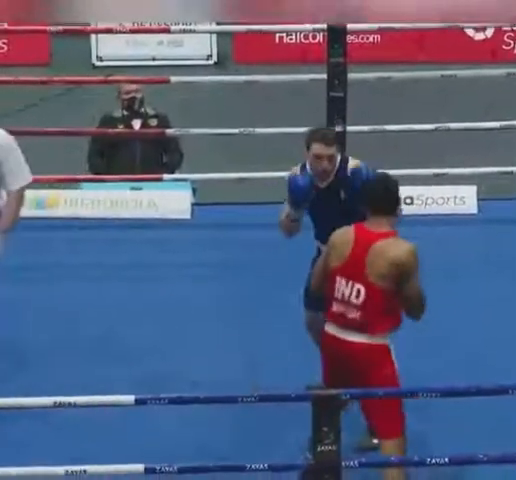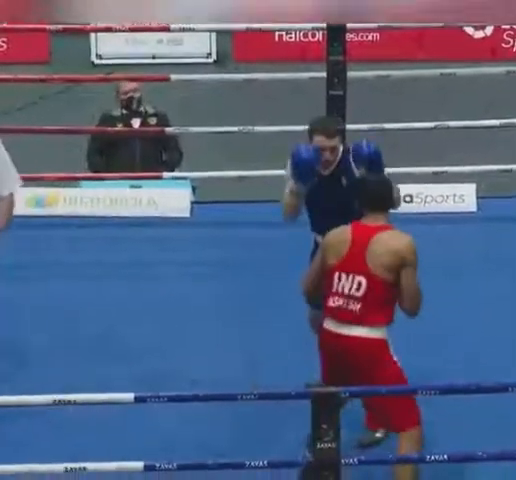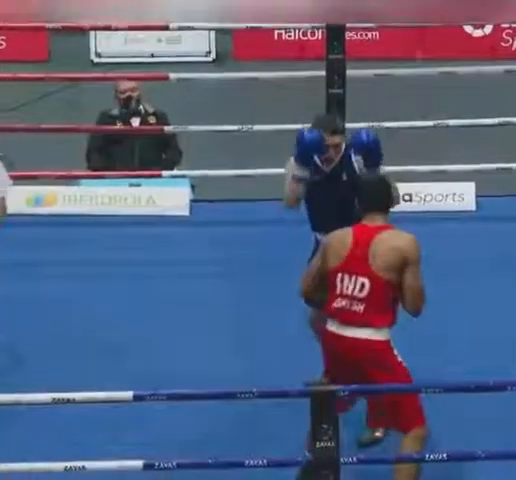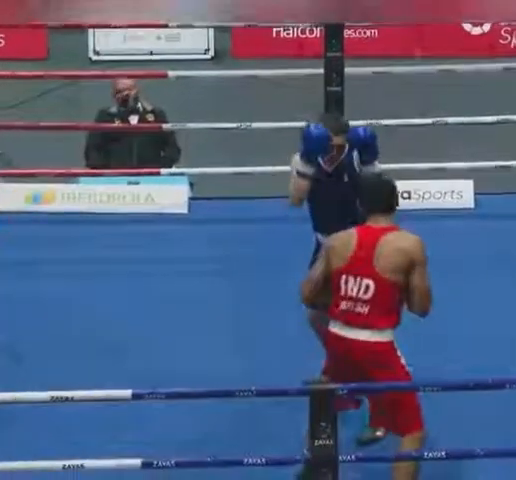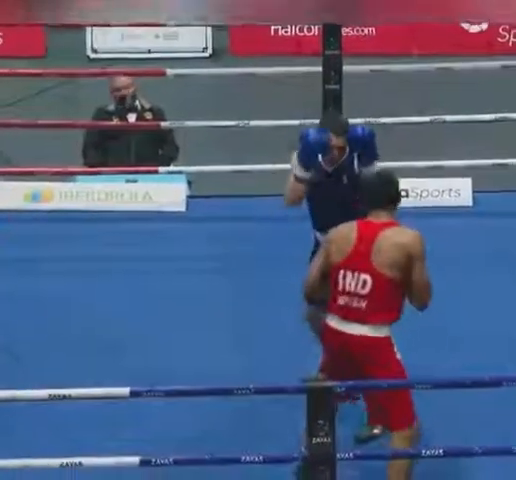
dt=0.1s
person 1, frame 1
left shoulder: (356, 172)
right shoulder: (299, 177)
right elbow: (288, 231)
right wrist: (295, 205)
right hip: (326, 255)
right knee: (313, 321)
person 1, frame 2
left shoulder: (356, 160)
right shoulder: (300, 164)
right elbow: (289, 213)
left wrist: (376, 175)
right wrist: (299, 178)
right knee: (316, 317)
person 1, frame 3
left shoulder: (356, 157)
right shoulder: (301, 158)
right elbow: (290, 201)
left wrist: (374, 167)
right wrist: (303, 163)
right knee: (317, 318)
person 1, frame 4
left shoulder: (358, 157)
right shoulder: (305, 158)
right elbow: (296, 198)
left wrist: (370, 161)
right wrist: (308, 158)
right hip: (325, 249)
right knee: (317, 317)
person 1, frame 5
left shoulder: (358, 158)
right shoulder: (304, 158)
right elbow: (291, 200)
left wrist: (369, 162)
right wrist: (305, 162)
right hip: (324, 247)
right knee: (313, 313)
person 2, frame 1
left shoulder: (339, 237)
right shoulder: (402, 252)
left elbow: (316, 286)
right elbow: (415, 311)
left hip: (333, 339)
right hip: (370, 350)
right knee: (392, 439)
person 2, frame 2
left shoulder: (335, 237)
right shoulder: (402, 244)
left elbow: (309, 288)
right elbow: (412, 307)
left hip: (331, 335)
right hip: (368, 345)
right knee: (411, 430)
person 2, frame 3
left shoulder: (334, 240)
right shoulder: (404, 244)
left elbow: (307, 291)
right elbow: (414, 307)
left hip: (333, 337)
right hip: (372, 346)
right knee: (415, 430)
person 2, frame 4
left shoulder: (336, 241)
right shoulder: (409, 245)
left elbow: (308, 295)
right elbow: (421, 307)
left hip: (337, 339)
right hip: (375, 347)
right knee: (413, 433)
person 2, frame 5
left shoulder: (338, 234)
right shoulder: (408, 240)
left elbow: (310, 289)
right elbow: (421, 300)
left hip: (334, 333)
right hip: (372, 342)
right knee: (405, 430)
